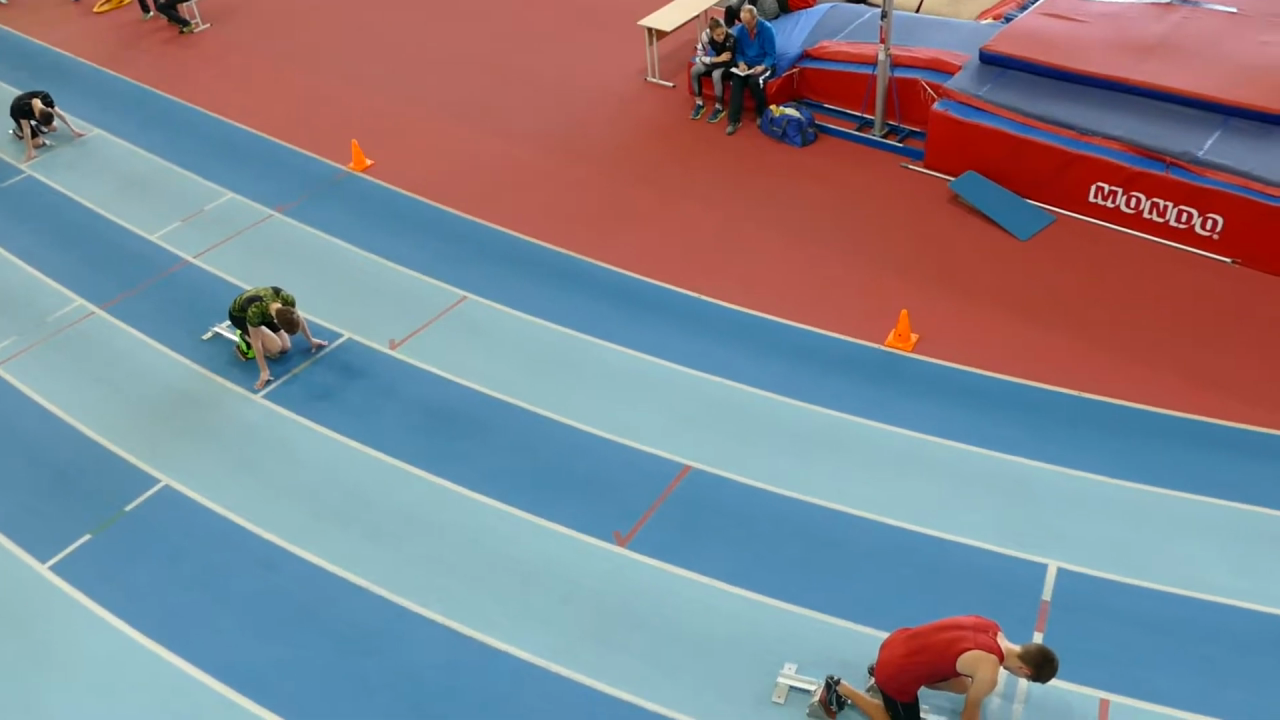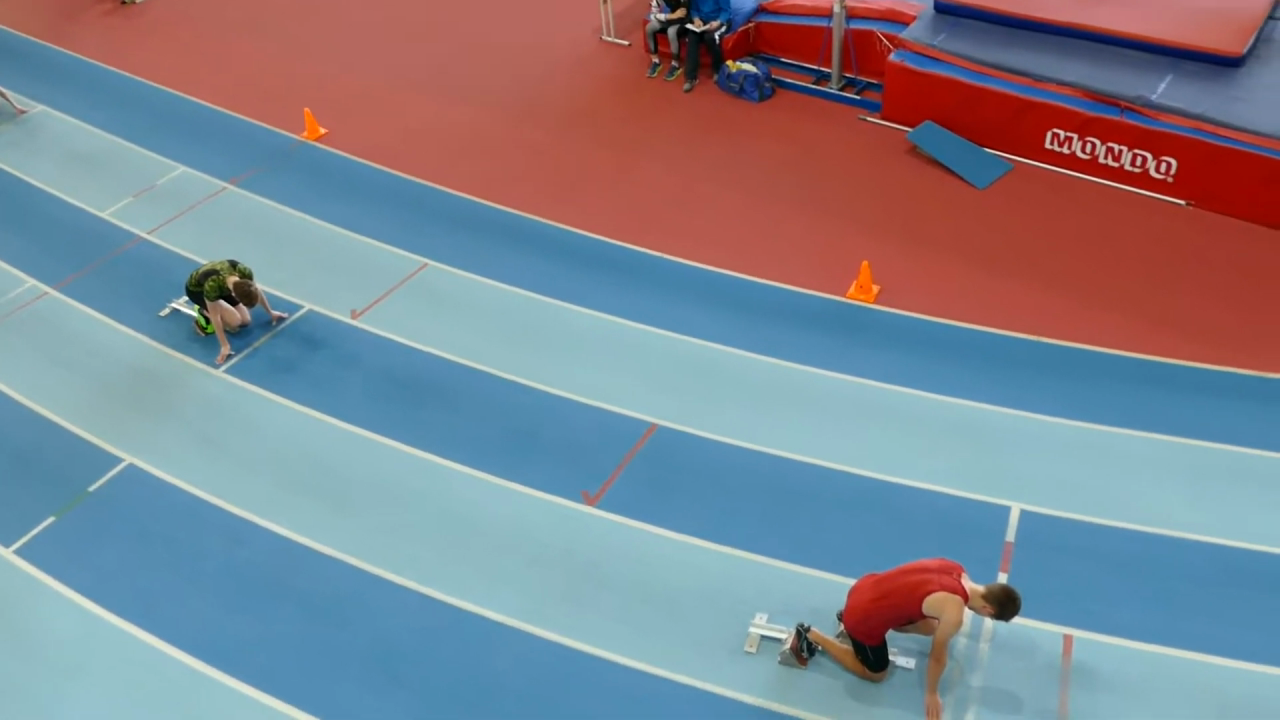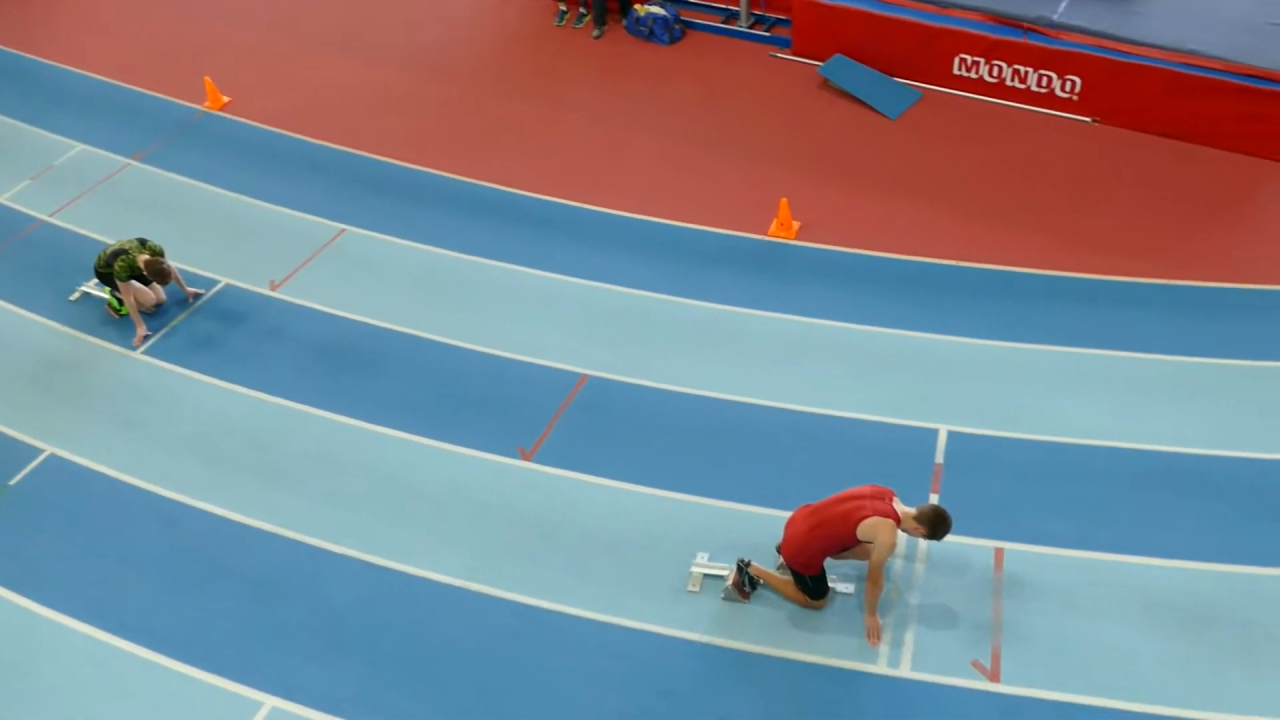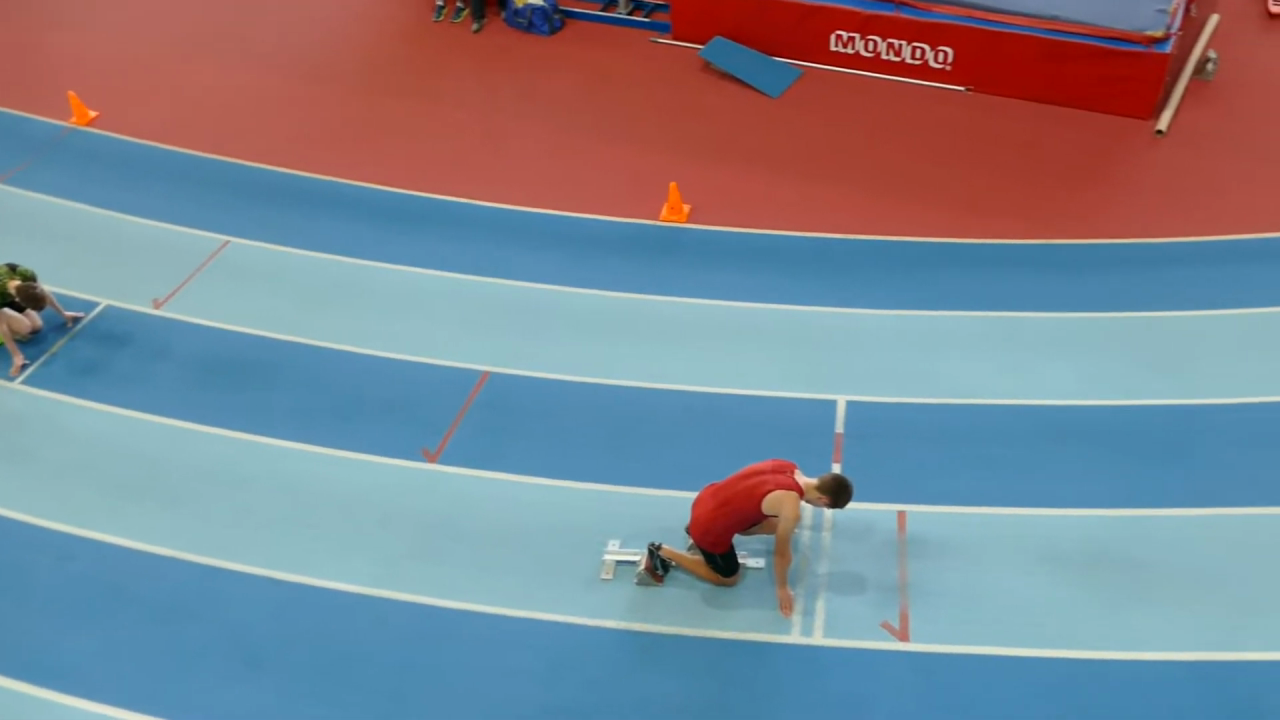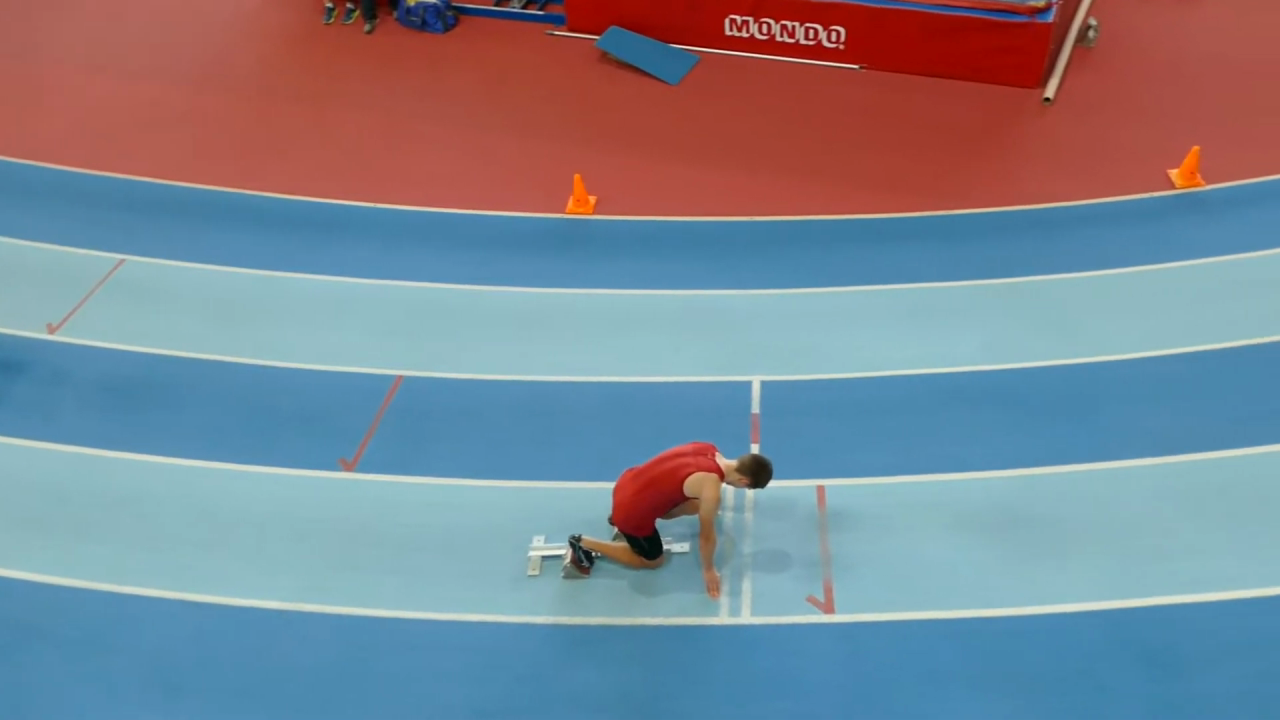
dt=0.7s
person 1, frame 1
left shoulder: (993, 629)
right shoulder: (988, 673)
left wrist: (972, 688)
left hip: (899, 641)
right hip: (895, 673)
left knee: (963, 685)
right ankle: (840, 689)
person 1, frame 2
left shoulder: (958, 571)
right shoulder: (954, 613)
right elbow: (937, 657)
left wrist: (939, 629)
right wrist: (931, 694)
left hip: (866, 587)
right hip: (863, 616)
left knee: (929, 627)
right knee: (876, 674)
right ankle: (810, 636)
person 1, frame 3
left shoulder: (889, 495)
right shoulder: (887, 536)
right elbow: (874, 580)
left wrist: (876, 554)
right wrist: (871, 616)
left hip: (801, 518)
right hip: (801, 549)
left knee: (866, 552)
right knee: (817, 601)
right ankle: (751, 570)
person 1, frame 4
left shoulder: (791, 468)
right shoulder: (791, 508)
right elbow: (781, 553)
left wrist: (784, 527)
right wrist: (782, 588)
left hip: (707, 498)
right hip: (709, 527)
left knee: (772, 525)
right knee: (729, 578)
right ankle: (662, 553)
person 1, frame 5
left shoulder: (711, 450)
right shoulder: (712, 490)
right elbow: (707, 535)
left wrist: (707, 509)
right wrist: (709, 570)
left hip: (627, 484)
right hip: (631, 511)
left knee: (694, 506)
right knee: (653, 561)
left ankle: (622, 520)
right ankle: (583, 544)
